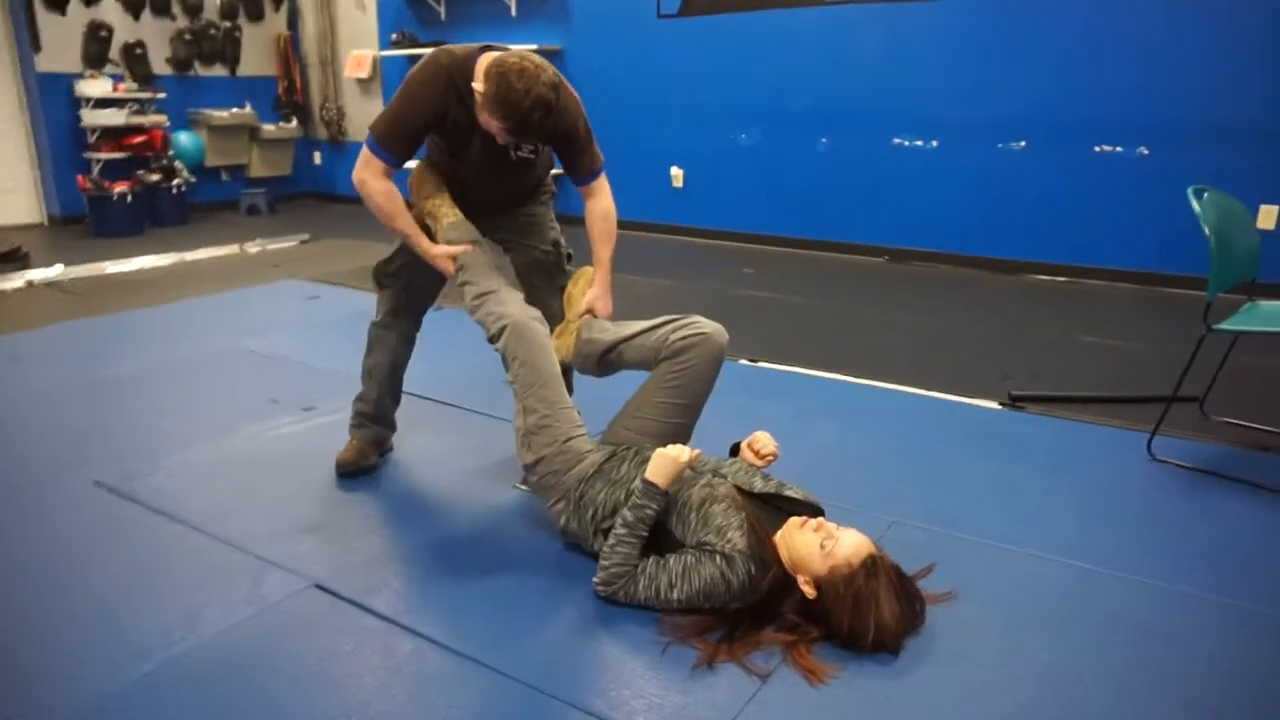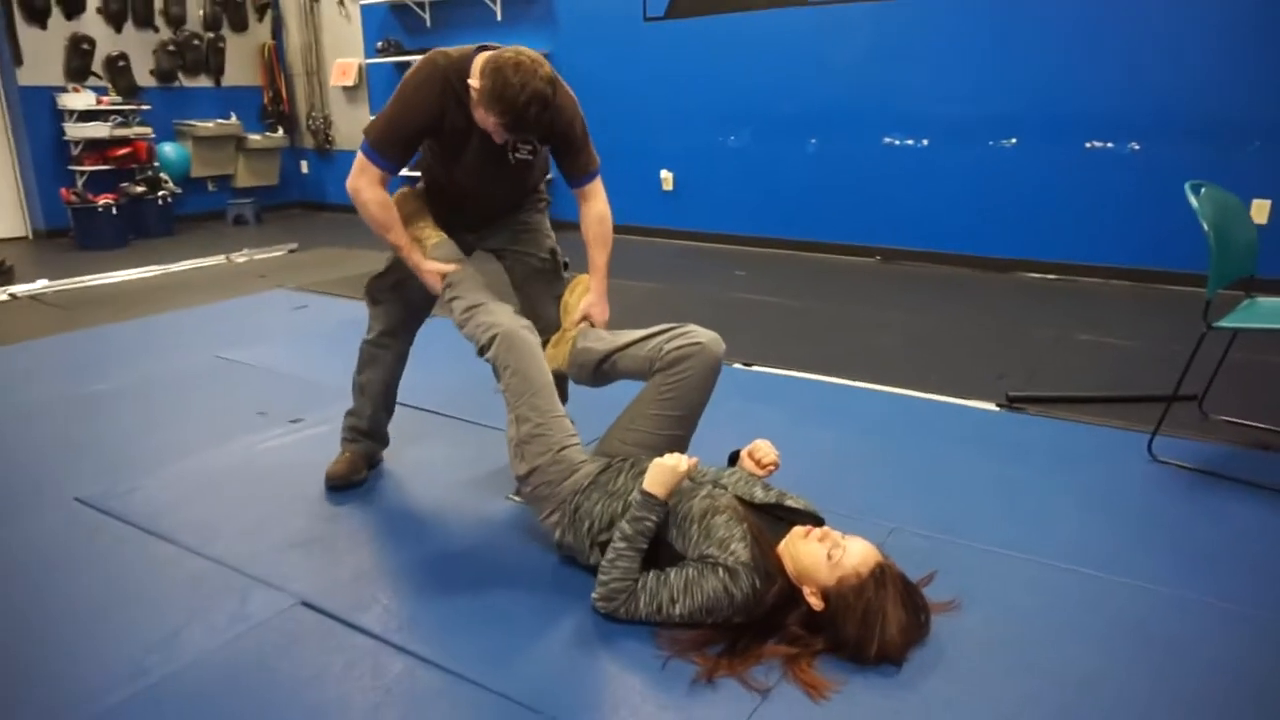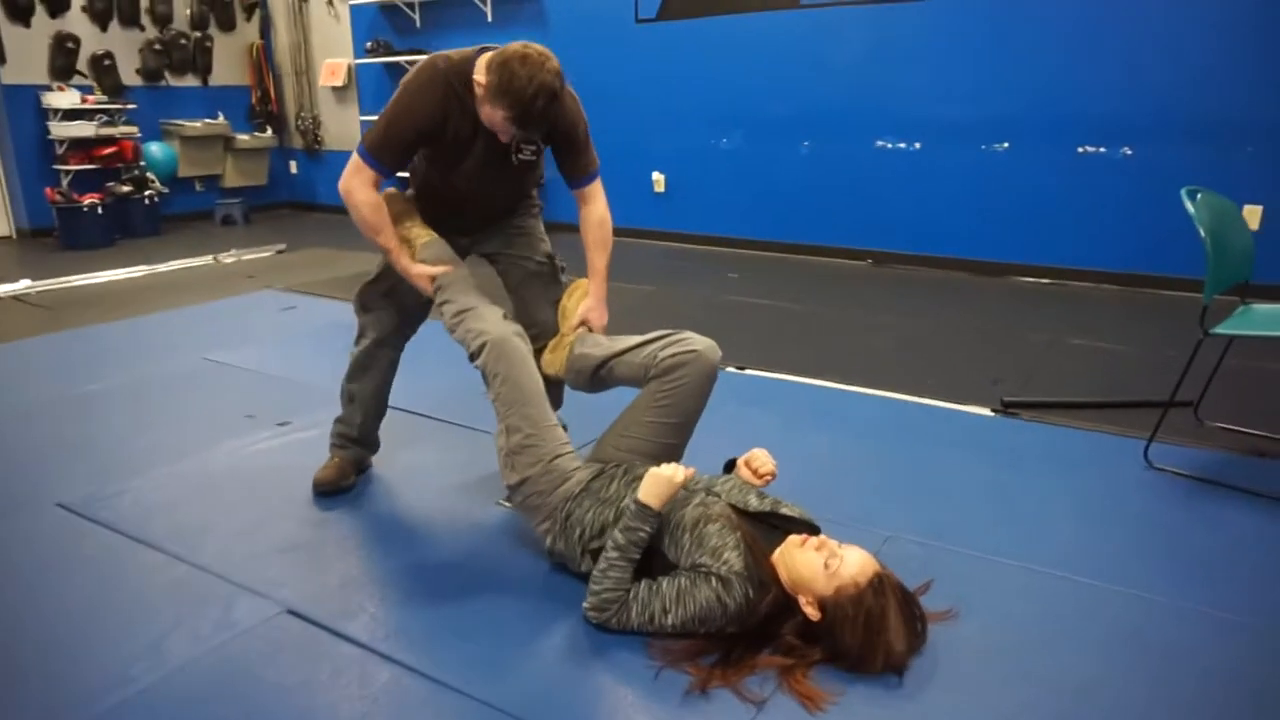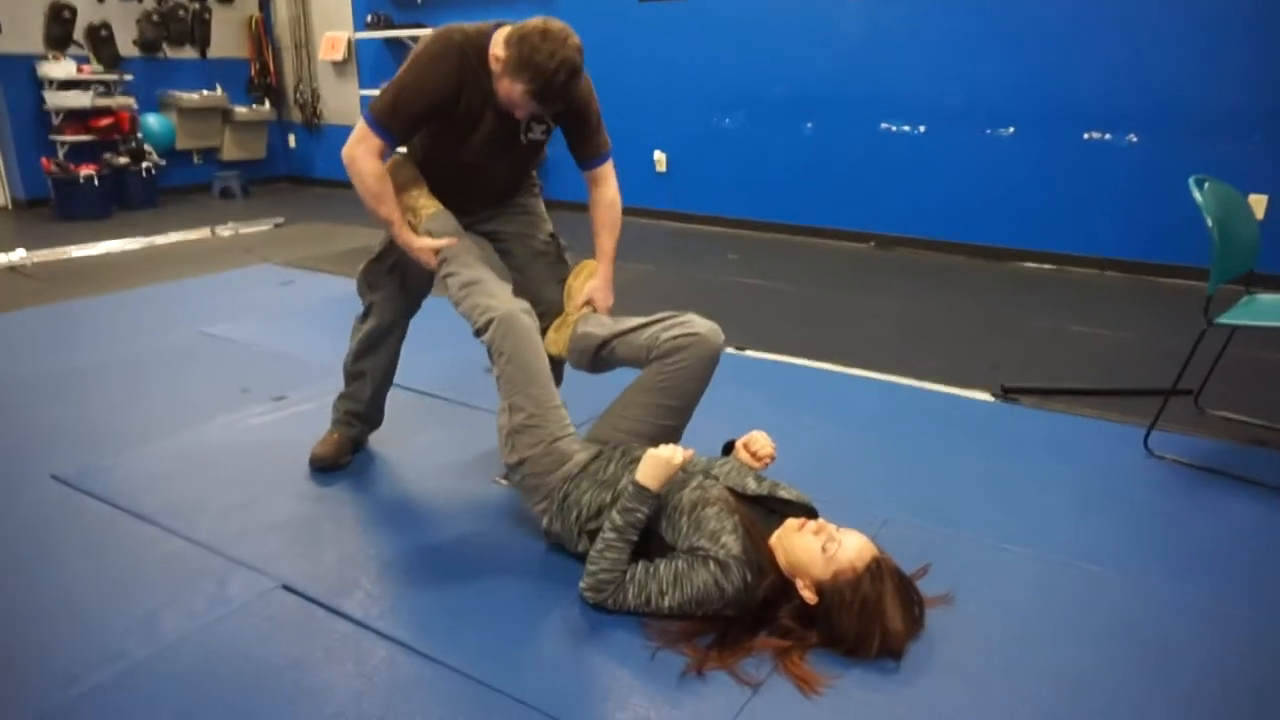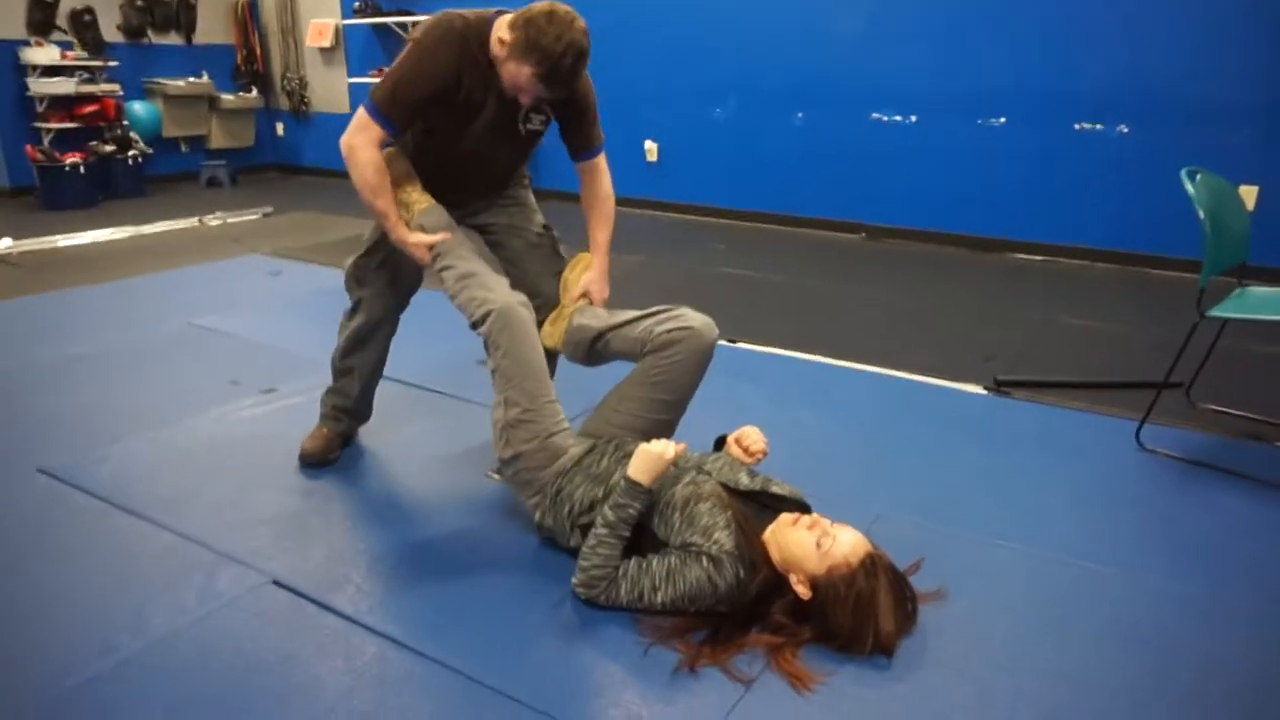
dt=0.1s
person 1, frame 1
left shoulder: (731, 570)
right shoulder: (790, 508)
left elbow: (613, 580)
left wrist: (652, 485)
right wrist: (746, 458)
left hip: (583, 487)
right hip: (624, 459)
left knee: (522, 327)
right knee: (702, 338)
left ankle: (453, 231)
right ankle: (580, 337)
person 1, frame 2
left shoulder: (735, 583)
right shoulder: (796, 520)
left elbow: (612, 596)
left wrist: (651, 497)
right wrist: (745, 466)
left hip: (580, 500)
right hip: (622, 469)
left knee: (512, 336)
right knee: (700, 347)
left ankle: (444, 254)
right ankle: (576, 347)
person 1, frame 3
left shoulder: (729, 595)
right shoulder: (779, 525)
left elbow: (604, 605)
left wrist: (645, 506)
right wrist: (743, 475)
left hip: (578, 499)
right hip: (596, 466)
left knee: (497, 342)
right knee: (694, 353)
left ankle: (426, 247)
right ankle: (572, 352)
person 1, frame 4
left shoulder: (728, 580)
right shoulder: (801, 516)
left elbow: (603, 588)
left wrist: (642, 488)
right wrist: (740, 461)
left hip: (572, 492)
right hip: (617, 457)
left knee: (511, 321)
right knee: (700, 337)
right ankle: (580, 333)
person 1, frame 5
left shoulder: (719, 573)
right shoulder: (775, 506)
left elbow: (593, 582)
left wrist: (634, 483)
right wrist: (733, 455)
left hip: (562, 484)
right hip: (606, 452)
left knee: (507, 314)
right knee: (690, 331)
left ankle: (423, 211)
right ankle: (570, 327)
person 2, frame 1
left shoulder: (559, 104)
right shoulder: (437, 79)
left elbow: (596, 193)
right elbow: (368, 175)
left wrist: (601, 282)
right wrist: (423, 247)
left hip: (522, 205)
right hip: (448, 199)
left knee: (556, 313)
right knee: (397, 303)
right ankle: (370, 430)
person 2, frame 2
left shoulder: (555, 104)
right shoulder: (433, 82)
left elbow: (591, 196)
right elbow: (363, 182)
left wrist: (598, 288)
right wrist: (416, 261)
left hip: (517, 213)
right hip: (441, 211)
left knee: (551, 321)
right knee: (390, 318)
right ankle: (361, 443)
person 2, frame 3
left shoulder: (558, 107)
right shoulder: (434, 84)
left elbow: (590, 198)
right elbow: (356, 183)
left wrist: (596, 291)
right wrist: (404, 263)
left hip: (509, 219)
right hip: (434, 219)
left knee: (548, 327)
right knee: (381, 326)
right ankle: (349, 449)
person 2, frame 4
left shoulder: (569, 86)
right shoulder: (445, 57)
left elbow: (601, 180)
right elbow: (361, 152)
left wrist: (603, 272)
right wrist: (405, 238)
left hip: (510, 199)
right hip: (433, 195)
left knee: (553, 305)
right knee: (385, 306)
right ankle: (350, 424)
person 2, frame 5
left shoulder: (566, 77)
right shoulder: (444, 44)
left elbow: (593, 171)
right elbow: (358, 141)
left wrist: (598, 264)
right wrist: (397, 232)
left hip: (499, 193)
right hip: (423, 190)
left knee: (547, 297)
right knee: (374, 300)
right ankle: (339, 418)
